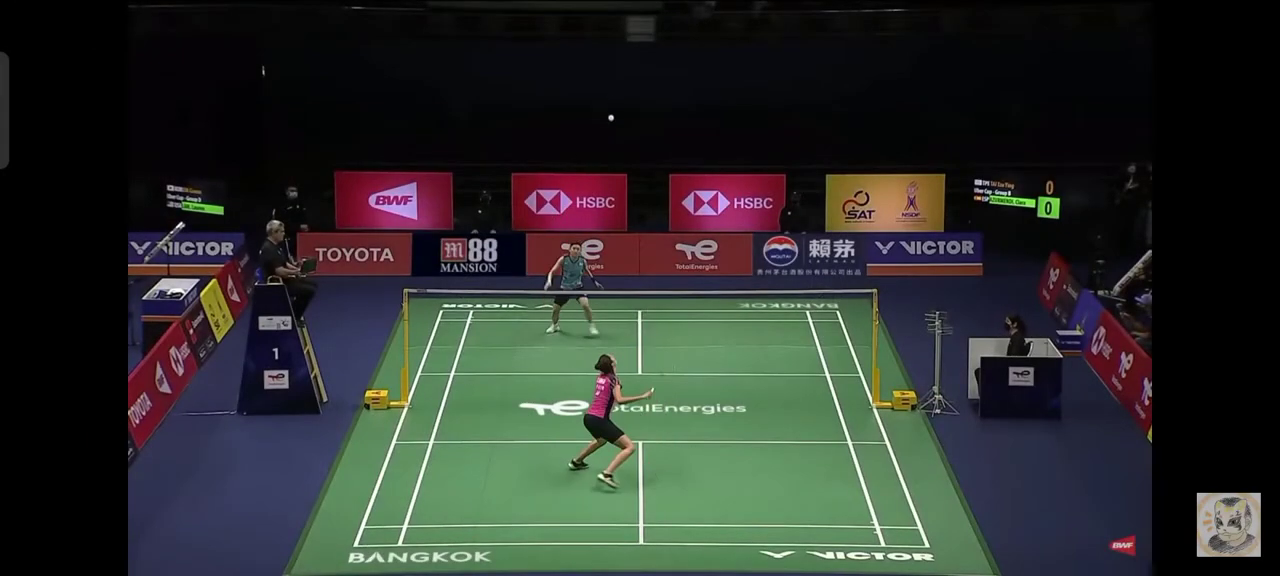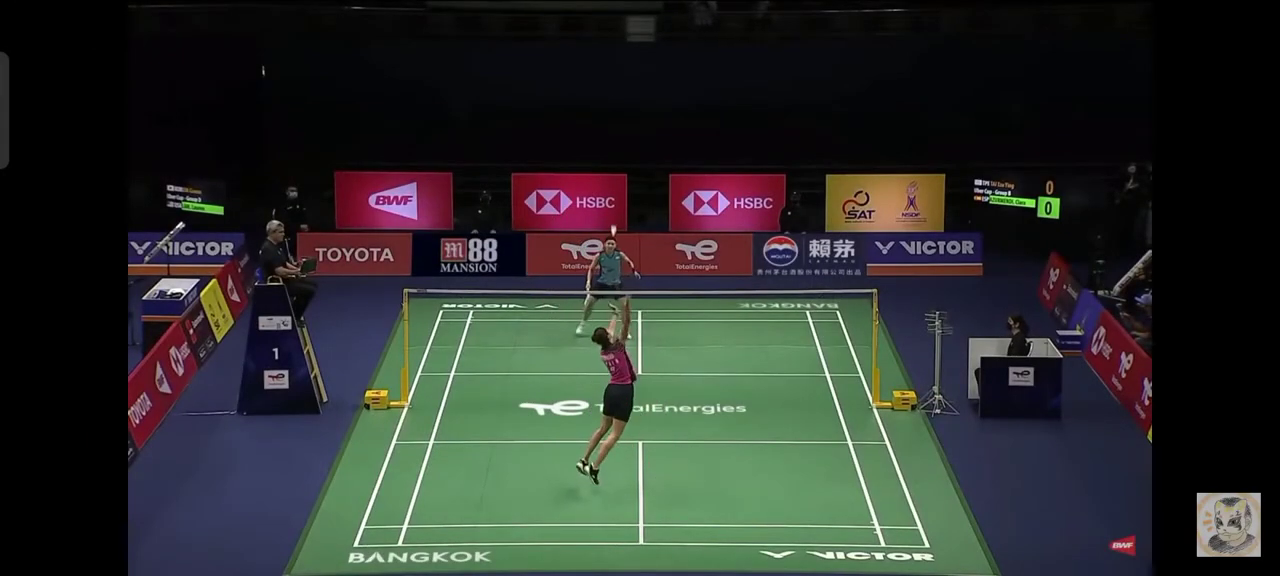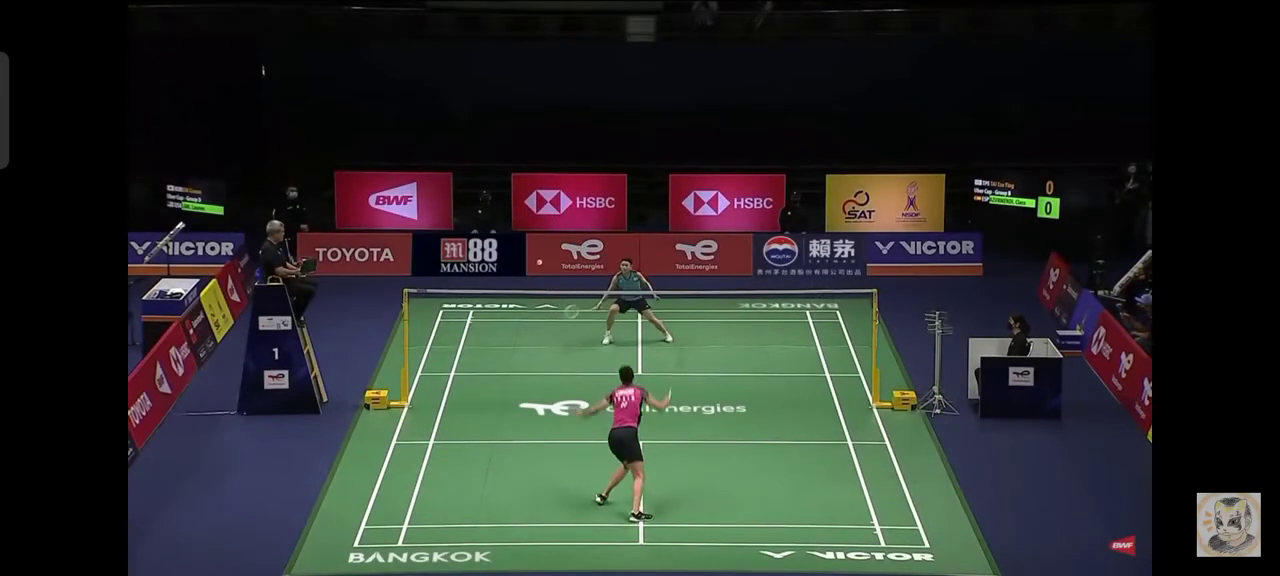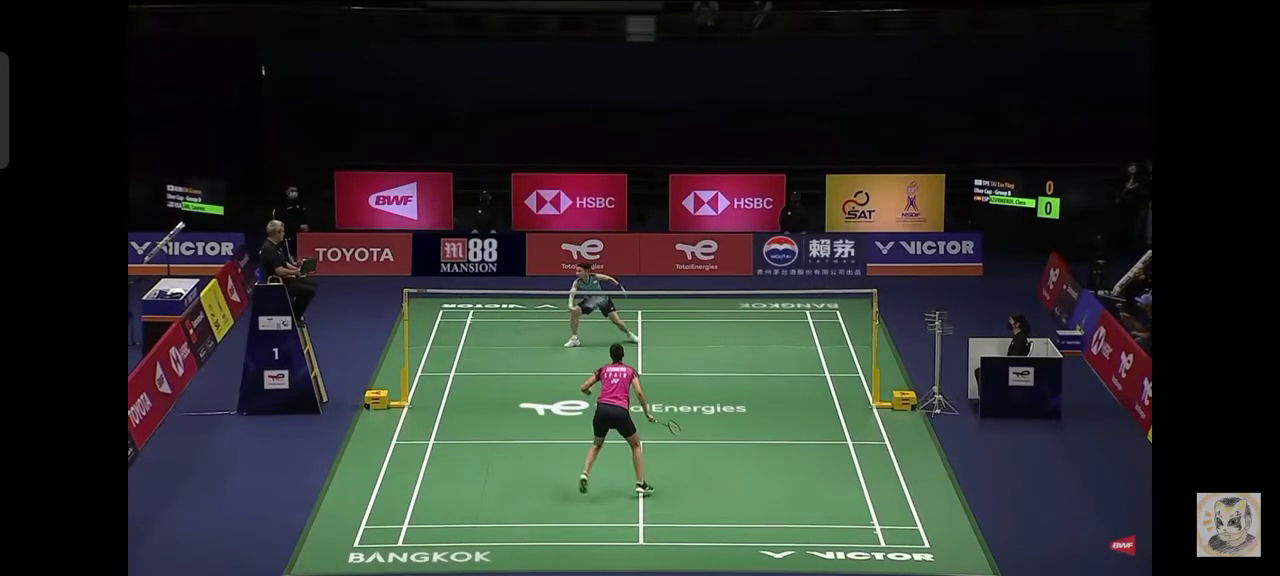
dt=0.4s
person 1, frame 1
left shoulder: (601, 377)
right shoulder: (613, 379)
right elbow: (619, 400)
right wrist: (642, 397)
left hip: (589, 418)
right hip: (600, 421)
left knee: (601, 440)
right knee: (629, 447)
left ankle: (576, 461)
right ankle: (607, 474)
person 1, frame 2
left shoulder: (605, 351)
right shoulder: (616, 348)
left elbow: (610, 329)
right elbow: (626, 325)
left wrist: (615, 314)
right wrist: (626, 309)
left hip: (612, 390)
right hip: (623, 393)
left knee: (603, 429)
right knee: (615, 434)
left ankle: (584, 462)
right ankle: (593, 468)
person 1, frame 3
left shoulder: (614, 393)
right shoulder: (639, 391)
left elbow: (597, 408)
right elbow: (659, 407)
left wrist: (584, 413)
right wrist: (666, 401)
left hip: (613, 435)
right hip: (628, 434)
left knee: (626, 465)
right knee: (640, 476)
left ankle: (603, 495)
right ankle: (636, 512)
person 1, frame 4
left shoulder: (603, 370)
right shoulder: (630, 370)
left elbow: (583, 388)
right elbow: (639, 393)
left wrist: (587, 391)
right wrist: (647, 413)
left hip: (602, 410)
right hip: (620, 412)
left knee: (596, 445)
right knee: (636, 446)
left ankle: (585, 474)
right ankle: (641, 485)
